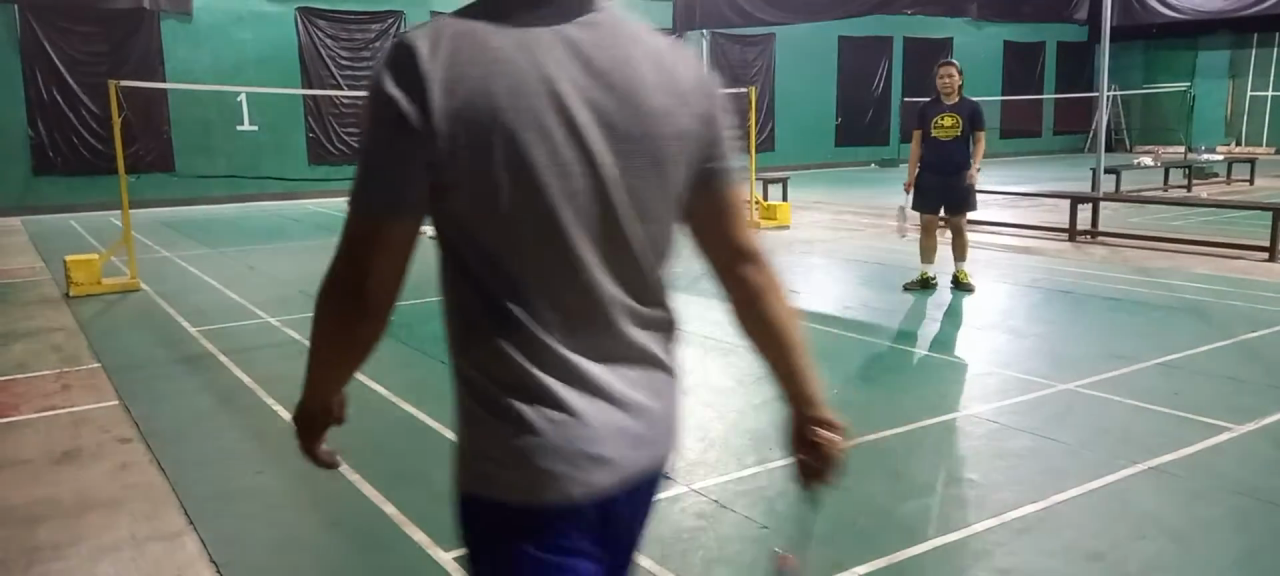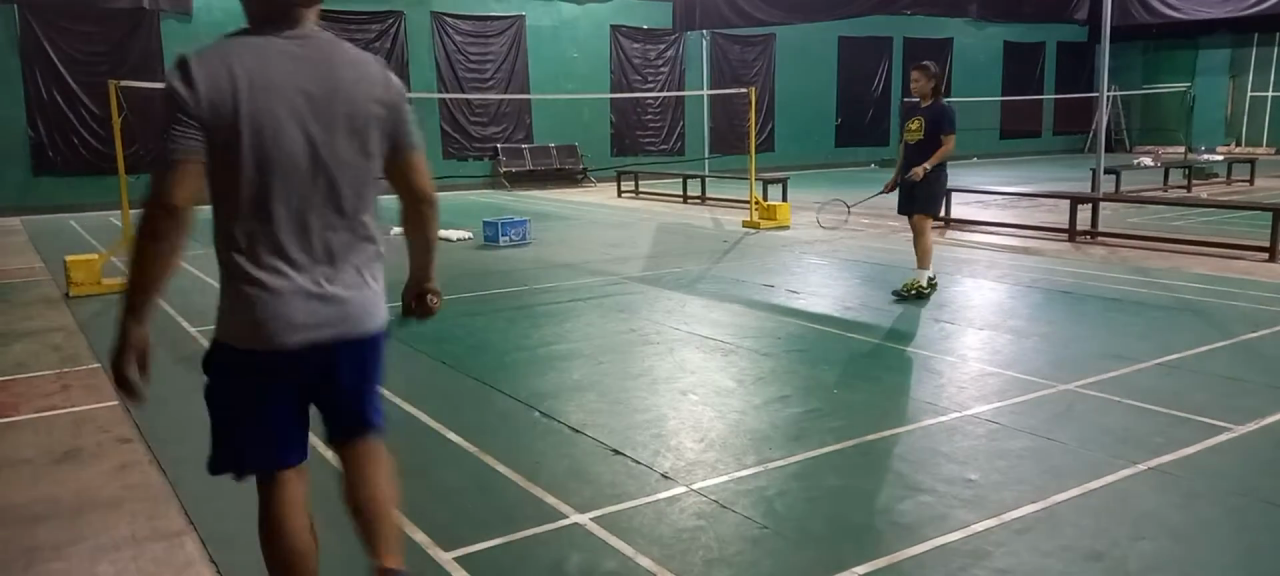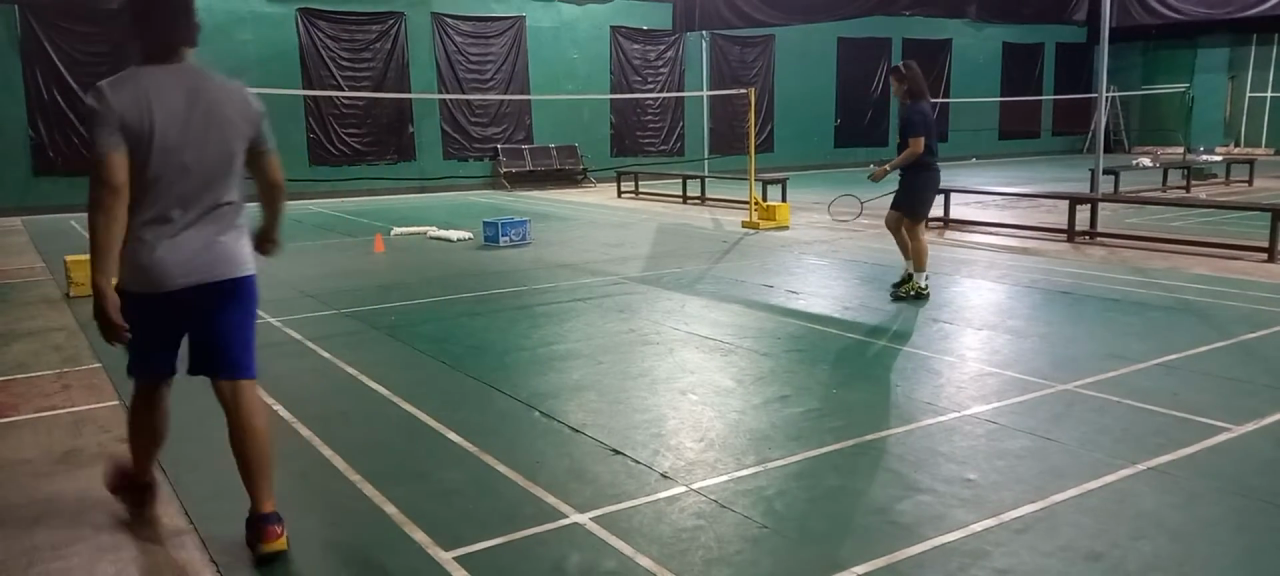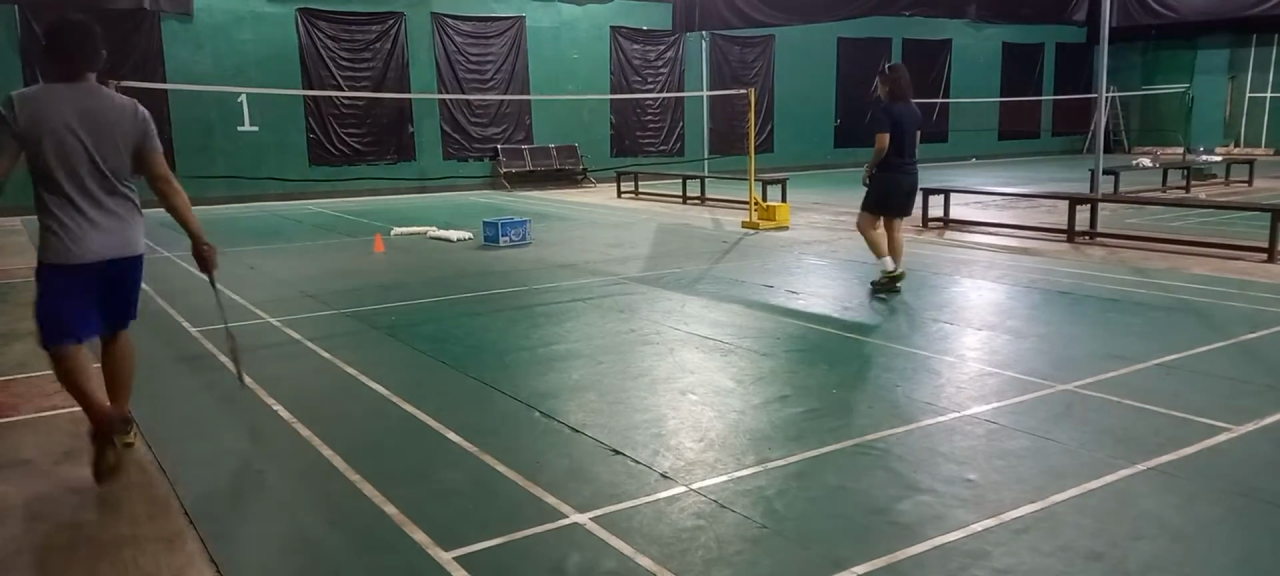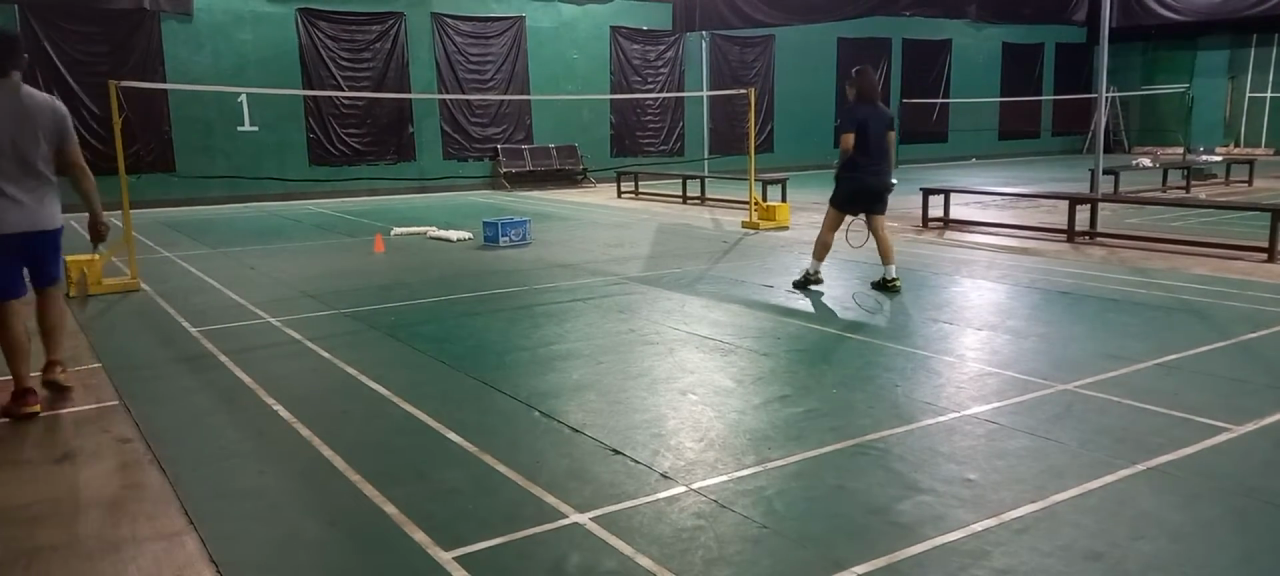
dt=0.7s
person 1, frame 1
left shoulder: (430, 62)
right shoulder: (678, 68)
left elbow: (363, 286)
right elbow: (743, 261)
left wrist: (317, 398)
right wrist: (810, 405)
left hip: (530, 460)
right hip: (642, 430)
person 1, frame 2
left shoulder: (203, 74)
right shoulder: (374, 77)
left elbow: (172, 210)
right elbow: (421, 196)
left wrist: (134, 321)
right wrist: (423, 276)
left hip: (262, 325)
right hip: (357, 311)
left knee: (281, 477)
right knee: (362, 441)
person 1, frame 3
left shoulder: (115, 95)
right shoulder: (239, 99)
left elbow: (112, 189)
right elbow: (273, 184)
left wrist: (102, 282)
right wrist: (269, 229)
left hip: (150, 275)
right hip: (226, 268)
left knee: (151, 385)
right knee: (238, 390)
left ankle: (140, 482)
right ankle: (265, 516)
person 1, frame 4
right shoulder: (130, 111)
right elbow: (164, 182)
right wrist: (197, 239)
left hip: (64, 252)
right hip: (123, 247)
left knee: (65, 346)
right knee: (115, 335)
left ankle: (103, 412)
right ankle: (119, 421)
person 1, frame 5
right shoulder: (50, 106)
right elbow: (77, 167)
right wrist: (97, 215)
right hip: (44, 221)
right knee: (49, 291)
right ankle: (53, 365)
person 2, frame 1
left shoulder: (972, 108)
right shoulder: (926, 108)
left elbow: (979, 141)
right elbow: (916, 143)
left wrist: (975, 167)
right wrist: (911, 174)
left hip: (958, 176)
right hip: (929, 176)
left knee: (958, 225)
right knee: (927, 225)
left ankle: (960, 273)
right ankle: (927, 275)
person 2, frame 2
left shoulder: (943, 110)
right shoulder: (909, 110)
left elbow: (948, 146)
left wrist: (925, 167)
right wrist: (896, 175)
left hip: (931, 177)
right hip: (910, 178)
left knee: (922, 226)
right knee: (916, 228)
left ankle: (921, 284)
right ankle: (927, 276)
person 2, frame 3
left shoulder: (915, 111)
right shoulder: (916, 108)
left elbow: (916, 149)
left wrist: (887, 168)
right wrist: (894, 169)
left hip: (922, 177)
right hip: (914, 177)
left knee: (913, 229)
right knee: (892, 222)
left ankle: (919, 285)
right ankle: (911, 270)
person 2, frame 4
left shoulder: (885, 110)
right shoulder: (913, 110)
left elbow: (882, 146)
right elbow: (914, 143)
left wrist: (868, 168)
left hip: (888, 176)
right hip: (909, 175)
left knee: (866, 225)
right knee: (894, 227)
left ankle: (890, 269)
right ankle: (894, 277)
person 2, frame 5
left shoulder: (852, 112)
right shoulder: (885, 113)
left elbow: (847, 146)
right elbow: (890, 146)
left wrist: (839, 164)
right wrist: (889, 176)
left hip: (855, 177)
right hip: (879, 178)
left knee: (829, 227)
right knee: (879, 229)
left ankle: (813, 272)
right ankle: (891, 278)
